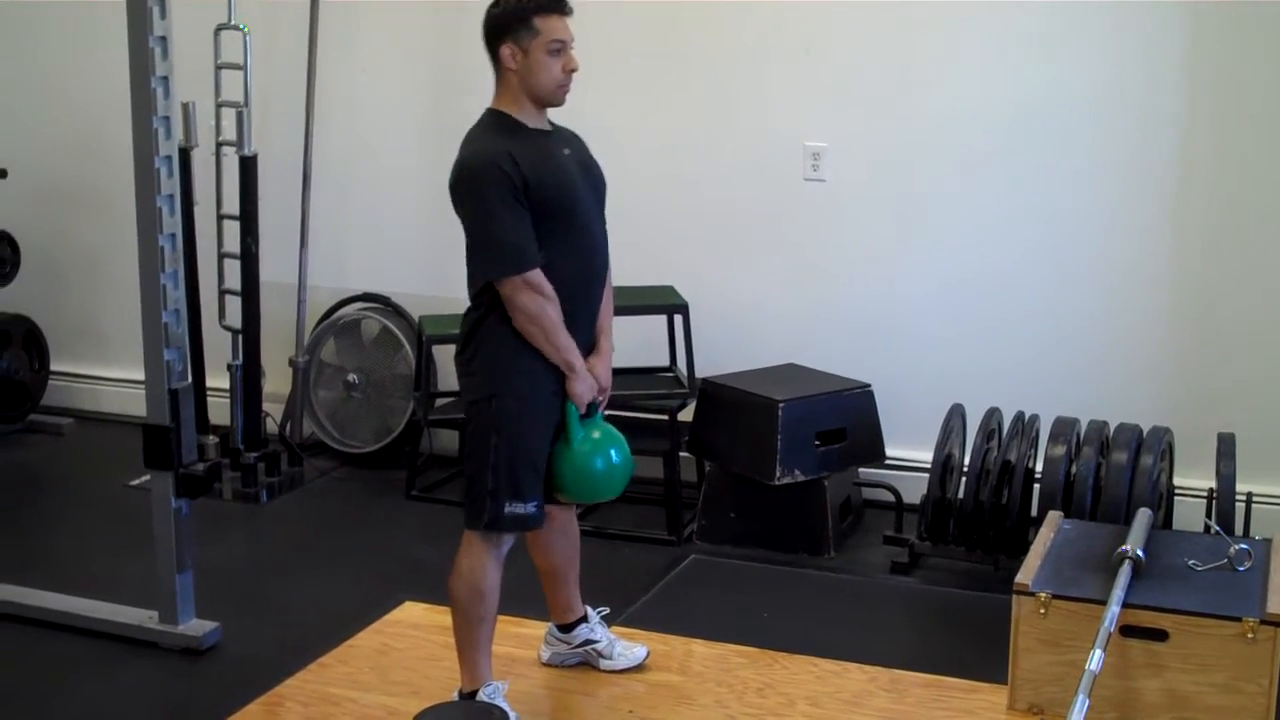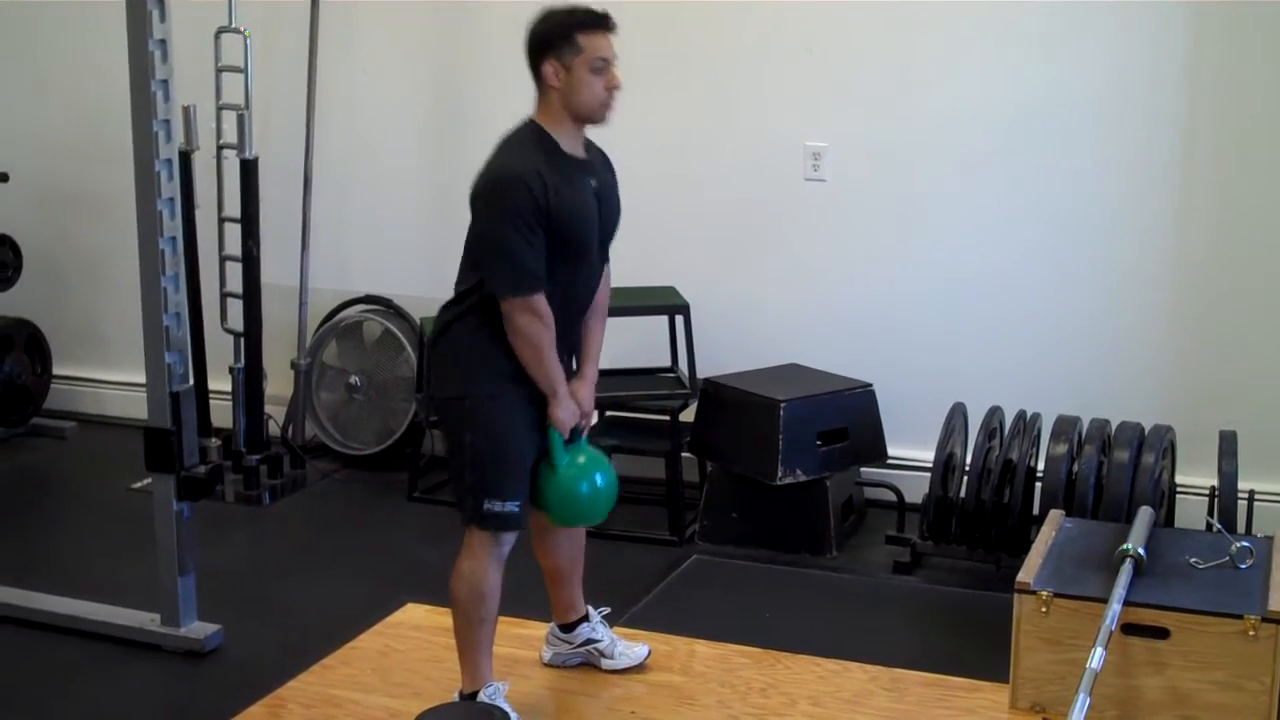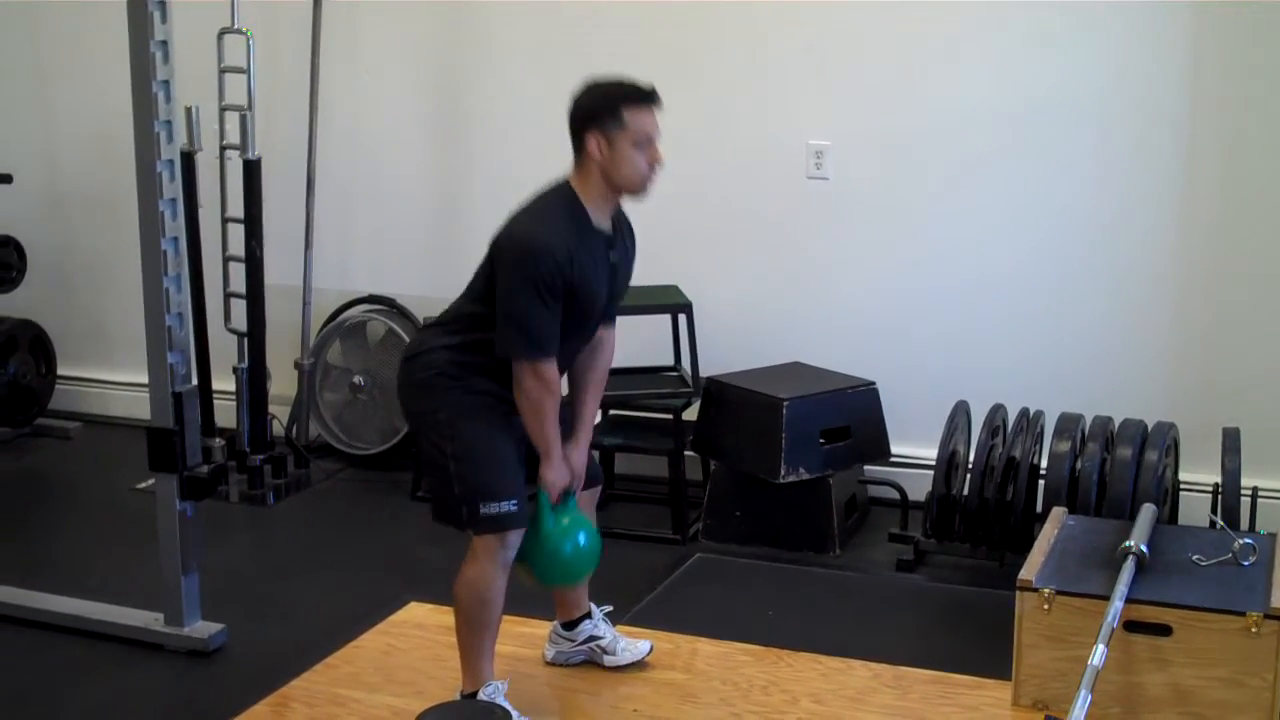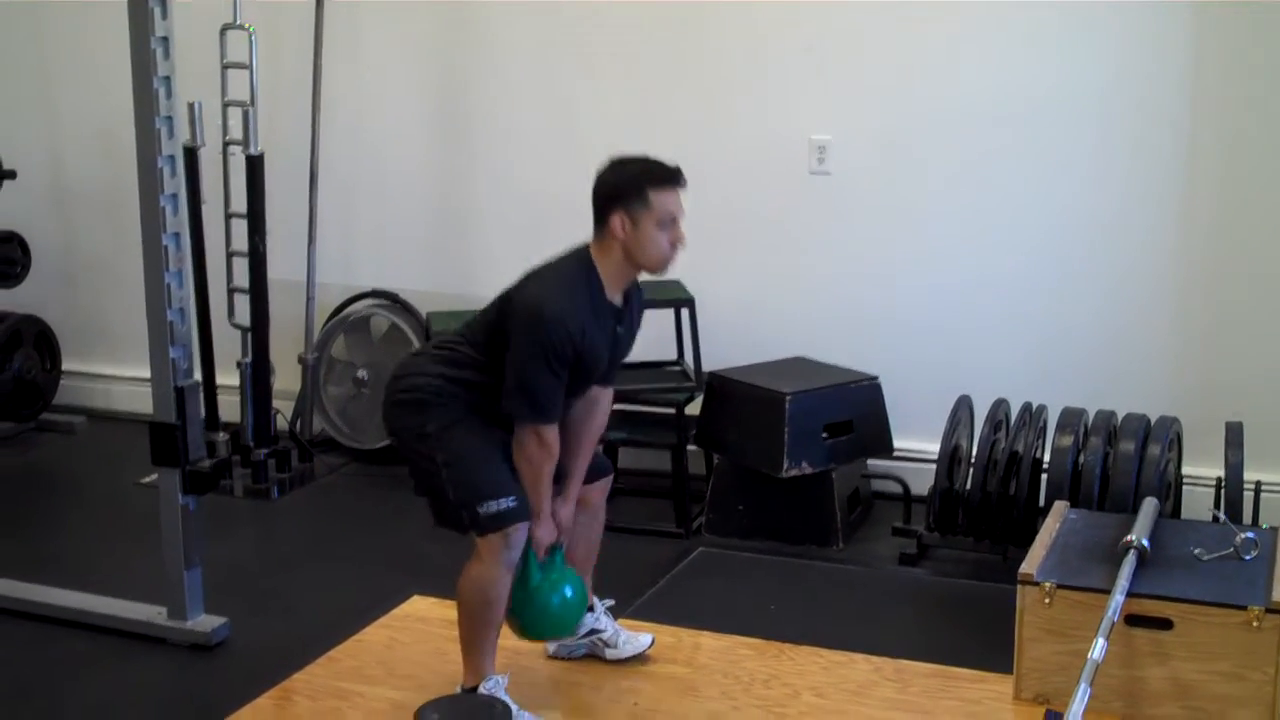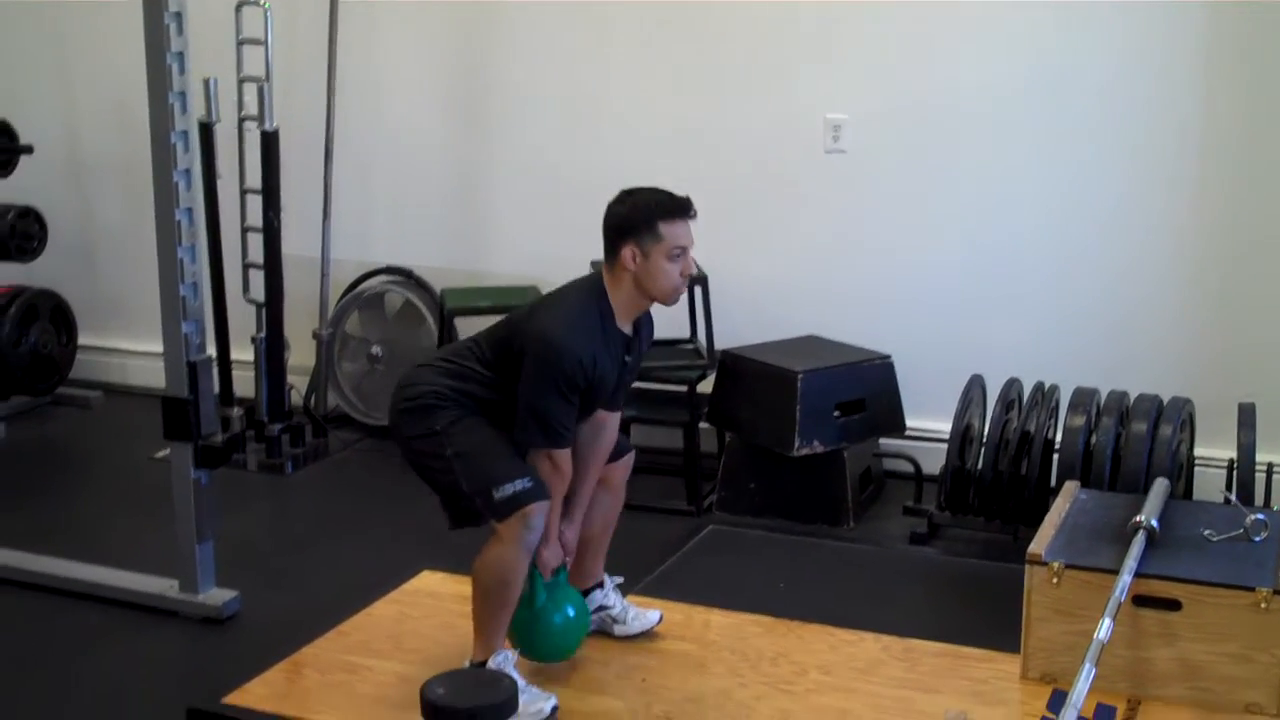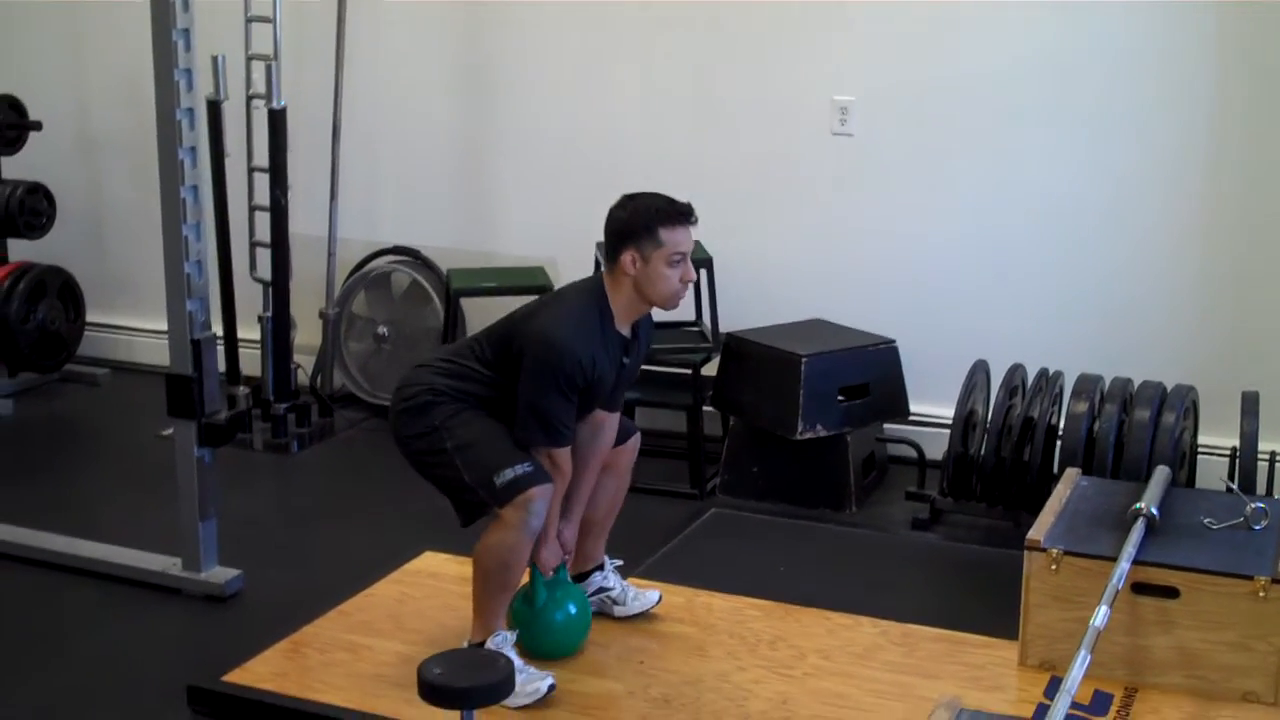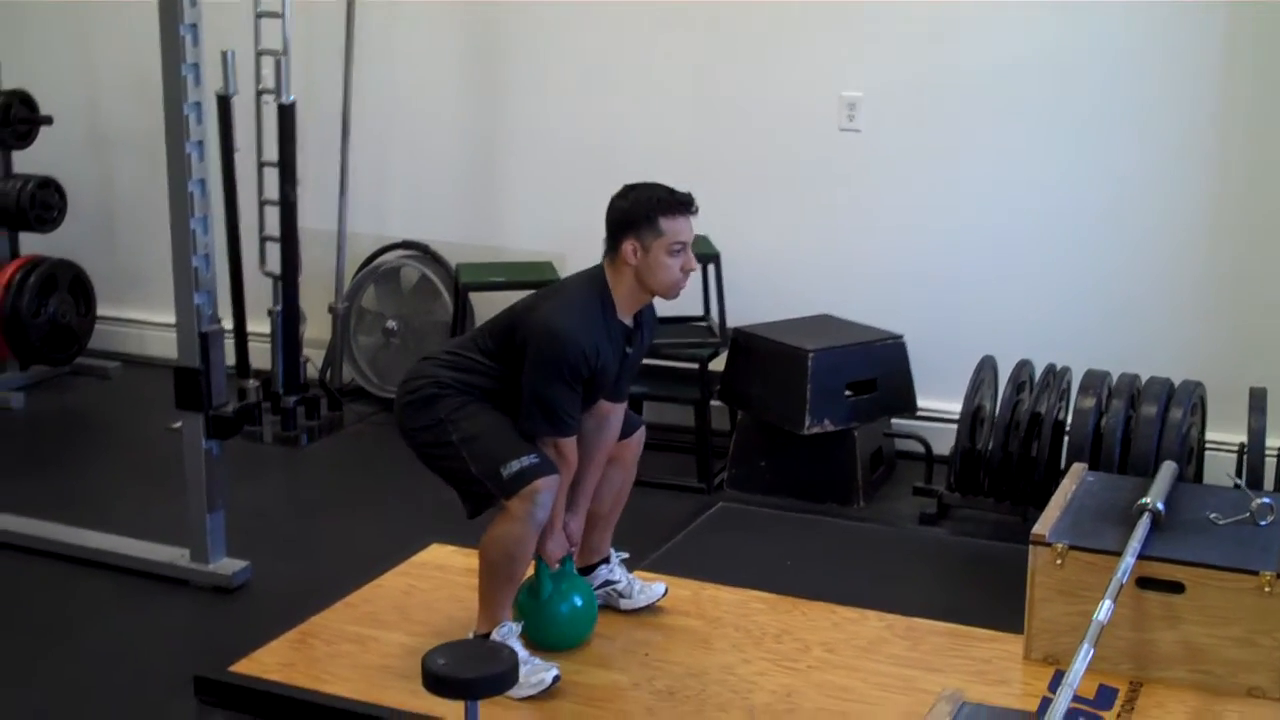
dt=0.2s
person 1, frame 1
left shoulder: (566, 144)
right shoulder: (489, 160)
left elbow: (595, 253)
right elbow: (521, 285)
left wrist: (600, 352)
right wrist: (573, 368)
left hip: (568, 360)
right hip: (514, 369)
left knee: (558, 498)
right knee: (494, 528)
left ankle: (571, 630)
person 1, frame 2
left shoulder: (596, 166)
right shoulder: (516, 176)
left elbow: (595, 279)
right elbow: (524, 307)
left wrist: (583, 378)
right wrist: (558, 395)
left hip: (543, 361)
right hip: (483, 369)
right knee: (498, 526)
left ankle: (573, 631)
person 1, frame 3
left shoulder: (618, 232)
right shoulder: (540, 239)
left elbow: (597, 338)
right elbow: (535, 371)
left wrist: (577, 440)
right wrist: (548, 458)
left hip: (510, 378)
right hip: (452, 382)
left knee: (580, 487)
right knee: (502, 528)
left ankle: (575, 628)
person 1, frame 4
left shoulder: (625, 299)
right shoulder: (552, 307)
left elbow: (593, 397)
right elbow: (537, 432)
left wrist: (565, 498)
right wrist: (540, 516)
left hip: (495, 403)
right hip: (432, 403)
left knee: (594, 484)
right knee: (507, 529)
left ankle: (579, 623)
person 1, frame 5
left shoulder: (635, 323)
right shoulder: (562, 335)
left elbow: (600, 420)
right elbow: (550, 455)
left wrist: (572, 521)
right wrist: (549, 537)
left hip: (505, 407)
right hip: (437, 410)
left knee: (615, 460)
right knee: (524, 513)
left ankle: (589, 594)
right ankle: (486, 667)
person 1, frame 6
left shoulder: (635, 324)
right shoulder: (561, 337)
left elbow: (599, 421)
right elbow: (552, 455)
left wrist: (571, 522)
right wrist: (547, 538)
left hip: (506, 405)
right hip: (436, 409)
left knee: (622, 445)
right knee: (527, 498)
left ankle: (589, 577)
right ankle: (484, 649)
person 1, frame 7
left shoulder: (638, 315)
right shoulder: (563, 328)
left elbow: (605, 413)
right elbow: (558, 445)
left wrist: (578, 512)
right wrist: (553, 529)
left hip: (513, 398)
right hip: (443, 401)
left knee: (627, 438)
right knee: (534, 492)
left ankle: (595, 569)
right ankle: (489, 639)
